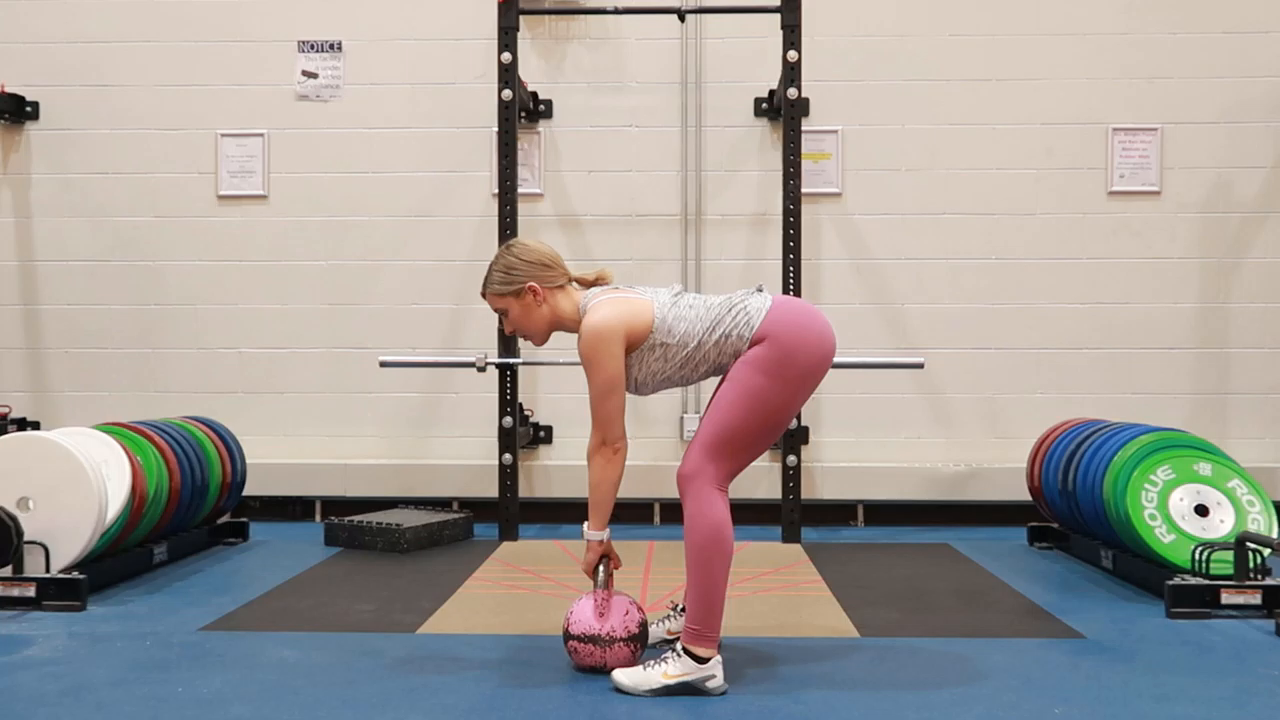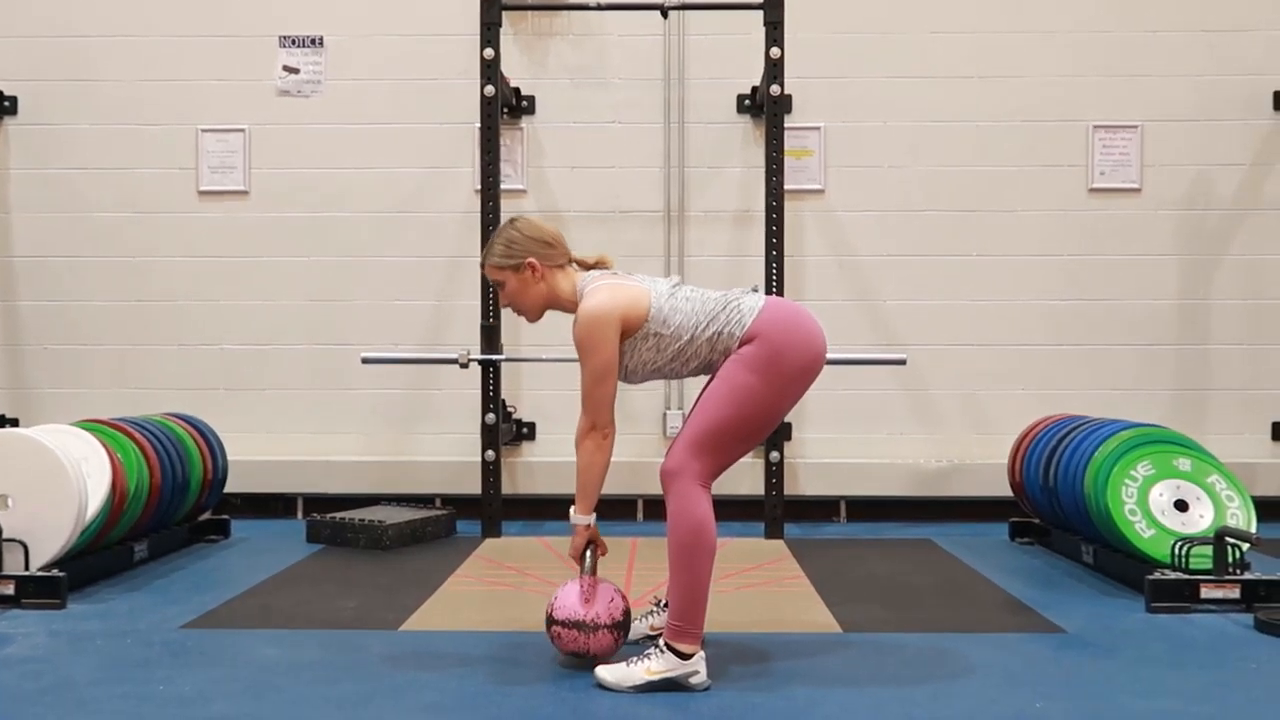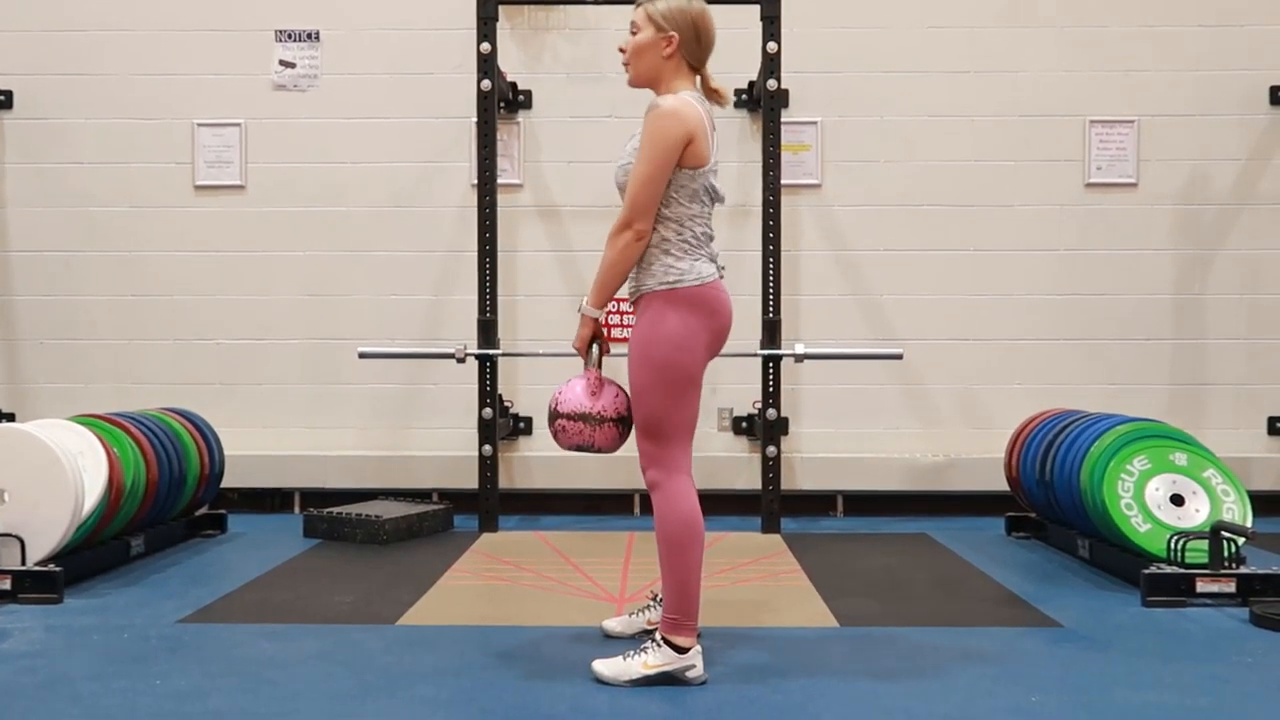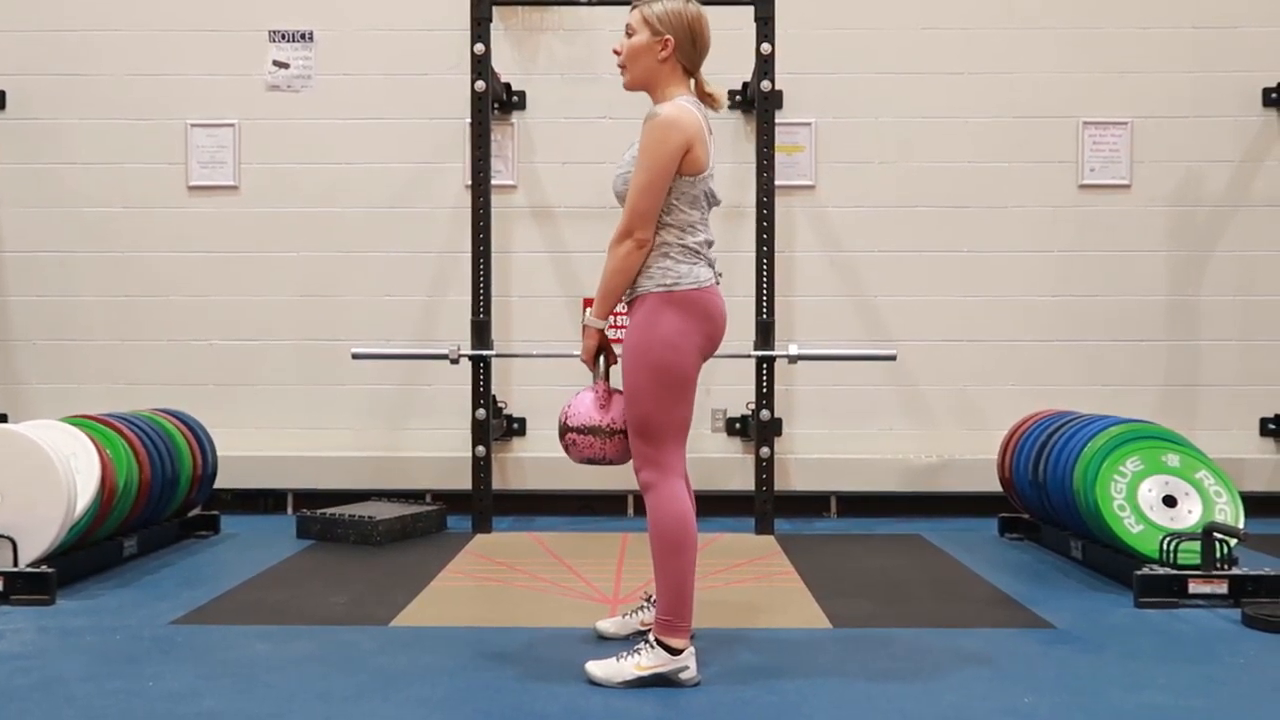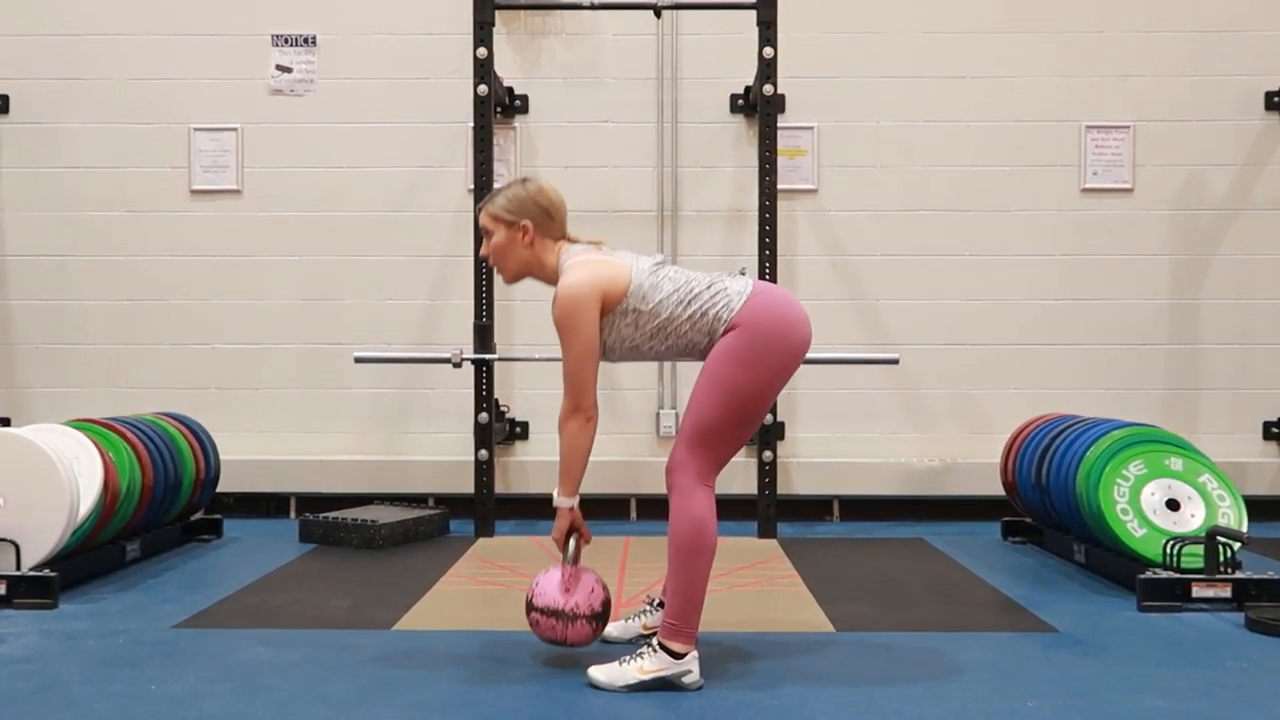
dt=0.7s
person 1, frame 1
left shoulder: (598, 324)
right shoulder: (600, 306)
left elbow: (609, 446)
right elbow: (605, 441)
left wrist: (596, 535)
right wrist: (599, 531)
left hip: (789, 340)
right hip: (787, 333)
left knee: (701, 478)
right knee: (702, 475)
left ankle: (699, 658)
right ankle: (695, 613)
person 1, frame 2
left shoulder: (595, 310)
right shoulder: (598, 291)
left elbow: (597, 430)
right elbow: (594, 427)
left wrist: (582, 519)
right wrist: (585, 515)
left hip: (780, 342)
right hip: (777, 337)
left knee: (684, 475)
right knee: (685, 472)
left ankle: (682, 653)
right ankle: (678, 610)
person 1, frame 3
left shoulder: (671, 110)
right shoulder: (685, 112)
left elbow: (633, 229)
left wrist: (591, 311)
right wrist: (606, 308)
left hip: (674, 306)
right hip: (687, 300)
left knee: (666, 471)
right knee: (666, 466)
left ankle: (679, 647)
right ankle: (674, 605)
person 1, frame 4
left shoulder: (669, 118)
right shoulder: (682, 116)
left elbow: (634, 238)
left wrist: (594, 321)
right wrist: (612, 316)
left hip: (669, 308)
right hip: (681, 303)
left knee: (659, 471)
right knee: (661, 466)
left ankle: (673, 648)
right ankle: (667, 606)
person 1, frame 5
left shoulder: (575, 287)
right shoulder: (583, 267)
left elbow: (581, 414)
right elbow: (576, 407)
left wrist: (565, 502)
right wrist: (569, 498)
left hip: (761, 327)
right hip: (768, 320)
left knee: (689, 474)
right knee: (688, 471)
left ankle: (674, 653)
right ankle: (671, 607)
